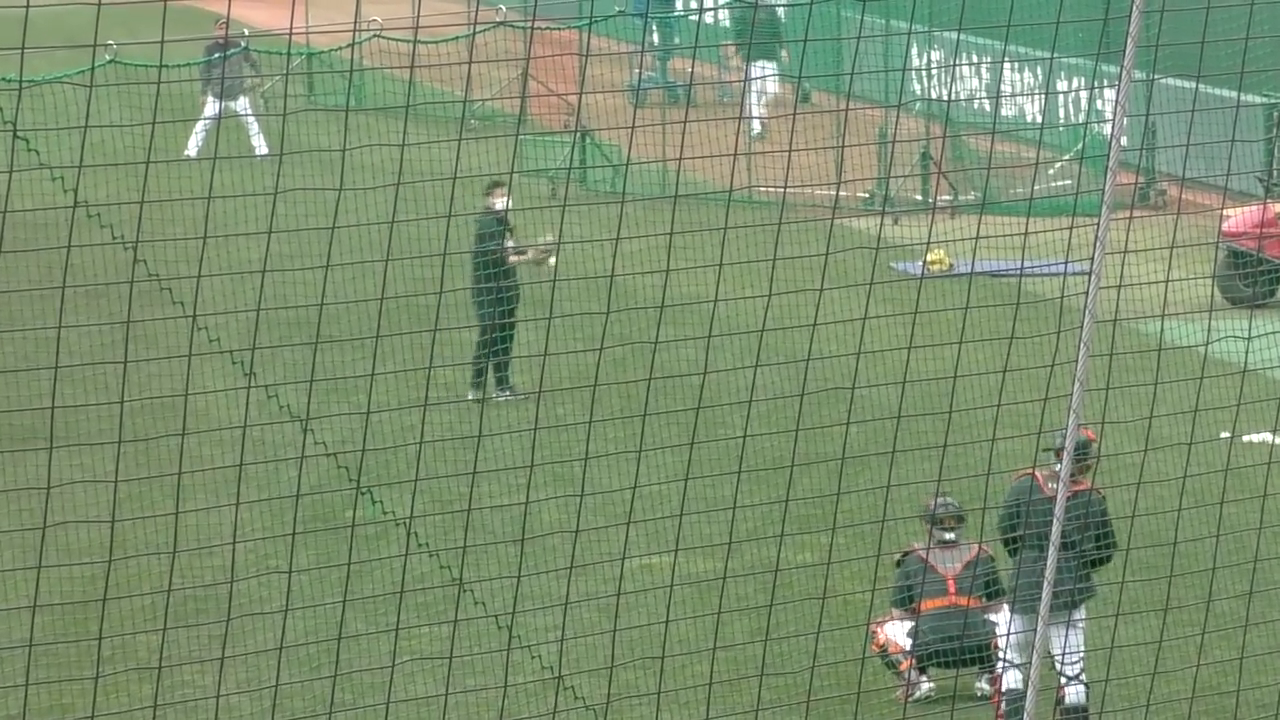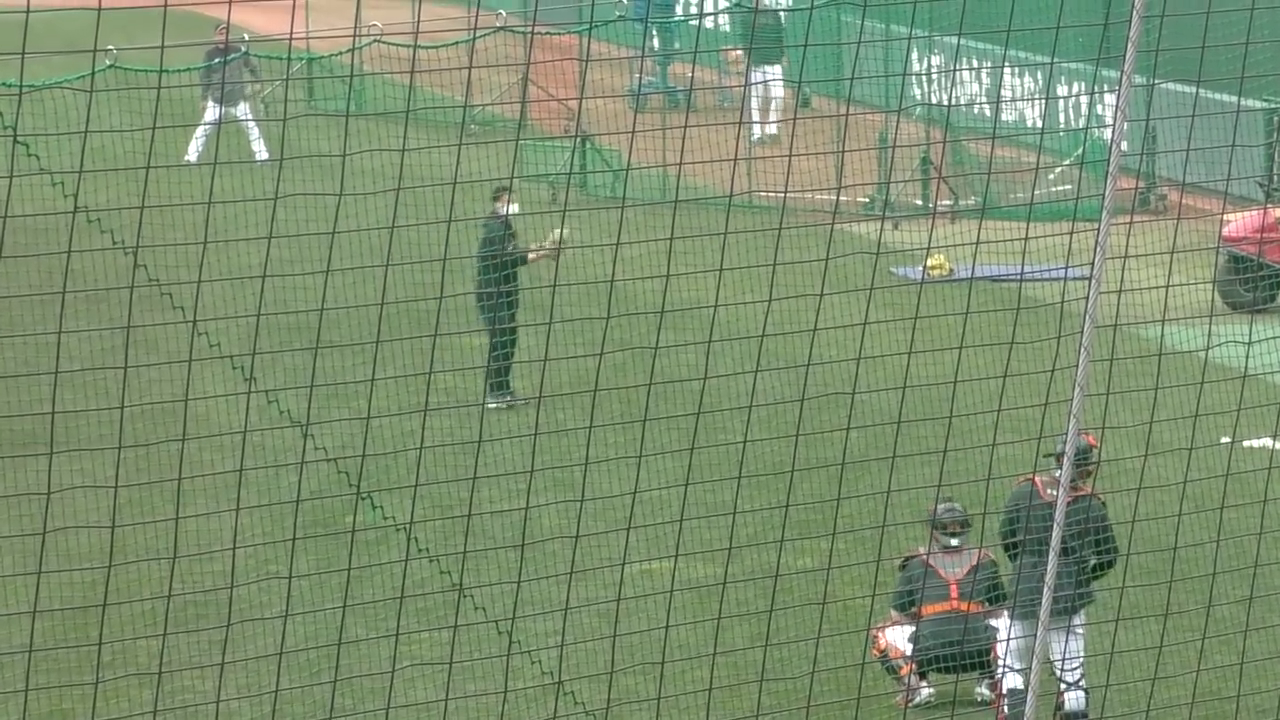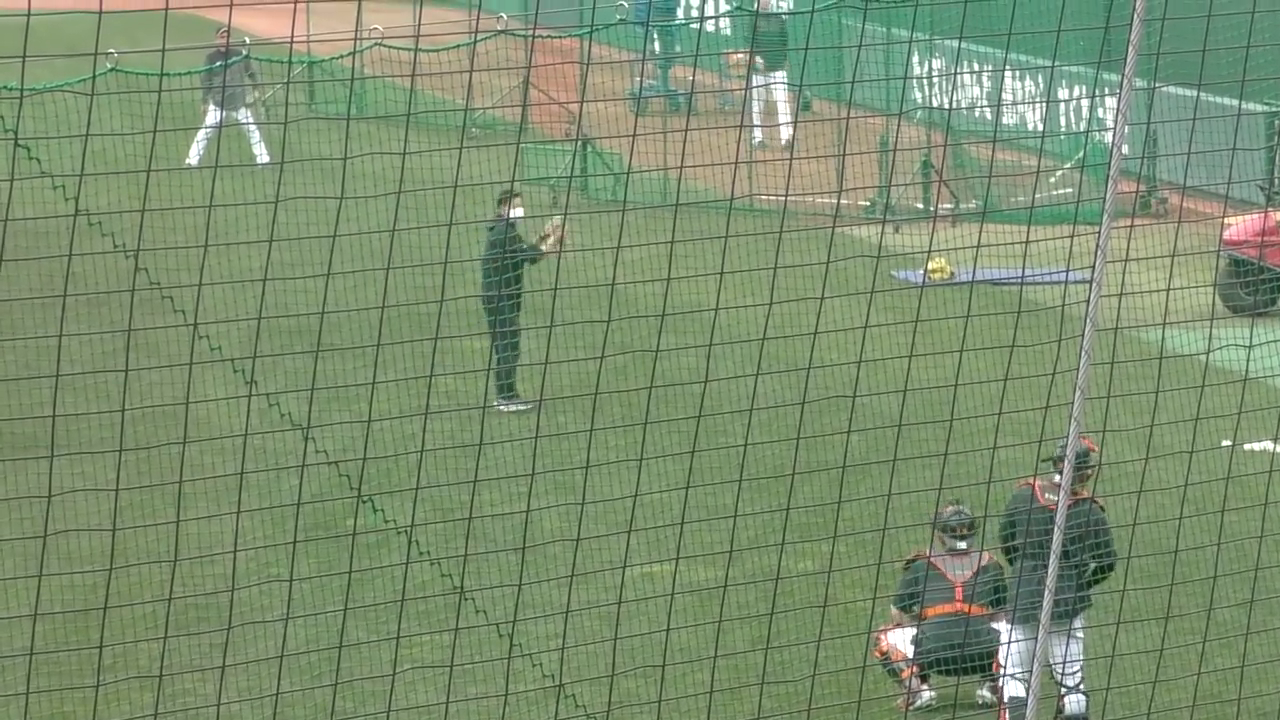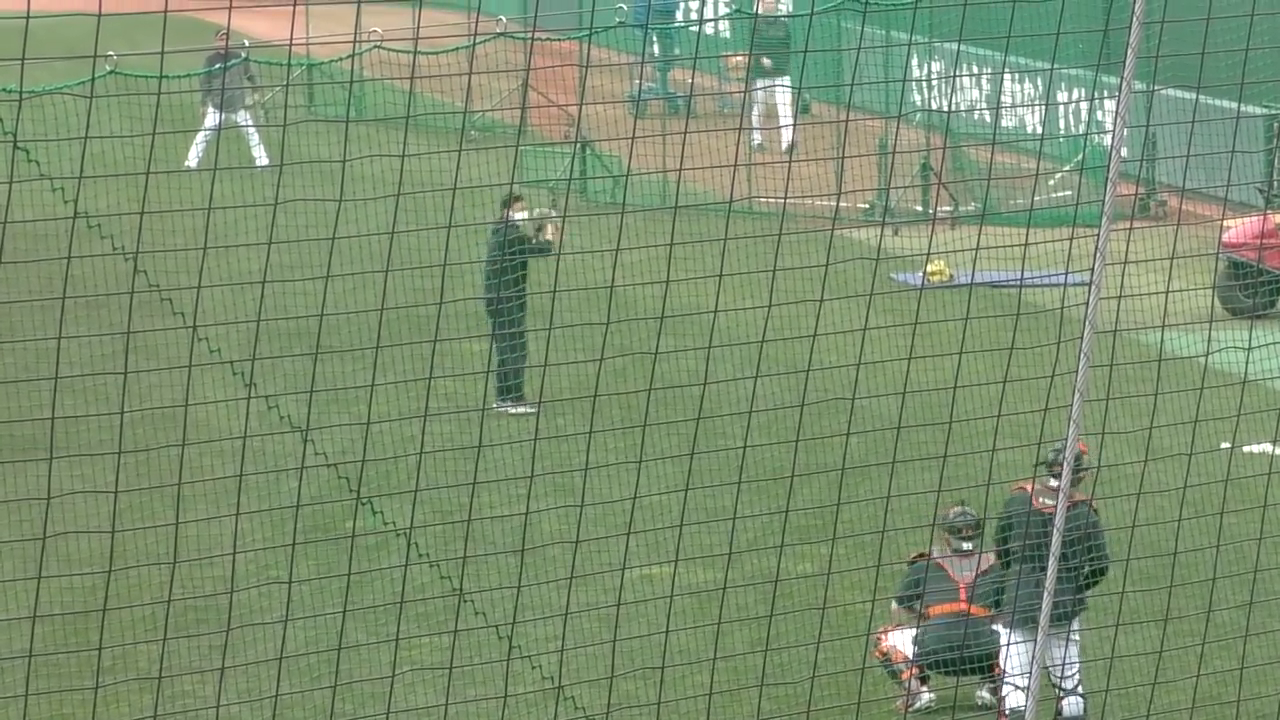
dt=0.1s
person 1, frame 1
left shoulder: (1025, 485)
right shoulder: (1091, 498)
left elbow: (1005, 531)
right elbow: (1107, 550)
left hip: (1026, 588)
right hip: (1069, 592)
left knee: (1012, 660)
right knee: (1071, 667)
person 1, frame 2
left shoulder: (1025, 490)
right shoulder: (1092, 504)
left elbow: (1006, 537)
right elbow: (1108, 557)
left hip: (1026, 594)
right hip: (1069, 597)
left knee: (1012, 665)
right knee: (1071, 673)
person 1, frame 3
left shoulder: (1024, 495)
right shoulder: (1090, 508)
left elbow: (1006, 544)
right elbow: (1107, 562)
left hip: (1024, 599)
right hip: (1068, 602)
left knee: (1013, 672)
right knee: (1071, 678)
person 1, frame 4
left shoulder: (1019, 499)
right shoulder: (1084, 511)
left elbow: (1001, 548)
right elbow: (1100, 565)
left hip: (1020, 602)
right hip: (1064, 605)
left knee: (1015, 681)
right knee: (1068, 681)
person 2, frame 1
left shoulder: (504, 223)
right shoulder: (486, 226)
right elbow: (498, 258)
left wrist: (532, 254)
right wrist: (527, 258)
left hip: (507, 289)
right hip: (489, 290)
left knee: (505, 337)
right knee: (488, 336)
left ankle: (502, 385)
right ankle: (476, 385)
person 2, frame 2
left shoulder: (505, 227)
right shoulder: (494, 229)
left elbow: (515, 256)
right elbow: (511, 258)
left wrist: (539, 251)
right wrist: (543, 253)
left hip: (506, 293)
right hip: (491, 294)
left knee: (508, 342)
right knee: (498, 341)
left ankle: (502, 390)
right ankle: (494, 392)
person 2, frame 3
left shoulder: (504, 231)
right shoulder: (505, 232)
left elbow: (522, 255)
right elbow: (530, 256)
left wrist: (543, 240)
right wrist: (551, 243)
left hip: (503, 297)
right hip: (501, 298)
left knee: (504, 346)
right knee: (509, 346)
left ankle: (504, 395)
right ankle: (509, 397)
person 2, frame 4
left shoulder: (507, 233)
right shoulder: (510, 234)
left elbow: (525, 253)
right elbow: (543, 249)
left wrist: (537, 234)
right wrist: (548, 232)
left hip: (506, 300)
right hip: (504, 301)
left knee: (505, 348)
right knee: (515, 348)
left ankle: (503, 398)
right ankle: (515, 399)
person 3, frame 1
left shoulder: (912, 560)
right shoulder: (982, 556)
left elbow: (899, 613)
right elbow: (997, 606)
left hip: (930, 648)
right hip: (978, 647)
left knee: (881, 630)
right knee: (1004, 615)
left ankle: (916, 680)
right ankle: (988, 678)
person 3, frame 2
left shoulder: (915, 564)
right shoulder: (985, 561)
left elbow: (898, 616)
right elbow: (998, 611)
left hip: (932, 654)
right hip: (979, 652)
left knee: (883, 636)
right knee: (1005, 620)
left ankle: (916, 685)
right ankle: (989, 683)
person 3, frame 3
left shoulder: (921, 565)
right shoulder: (990, 564)
left elbow: (897, 612)
right elbow: (1003, 613)
left hip: (935, 653)
right hip: (983, 652)
left knee: (886, 638)
left ankle: (917, 688)
right ankle: (990, 686)
person 3, frame 4
left shoulder: (924, 564)
right shoulder: (993, 566)
left elbow: (899, 609)
left hip: (936, 653)
right hip: (983, 655)
left knee: (886, 638)
left ankle: (917, 690)
right ankle: (990, 687)
